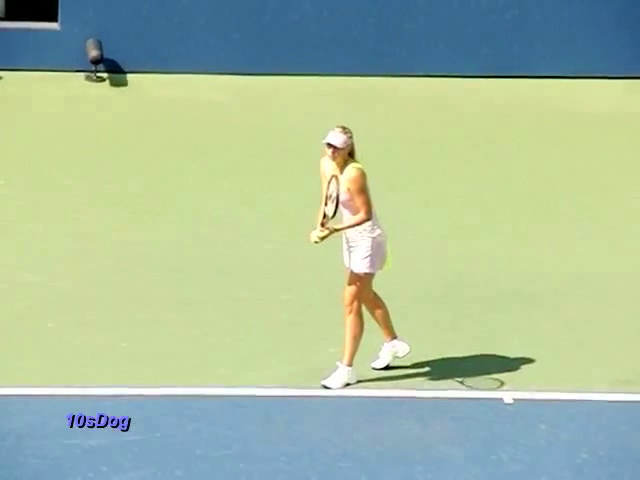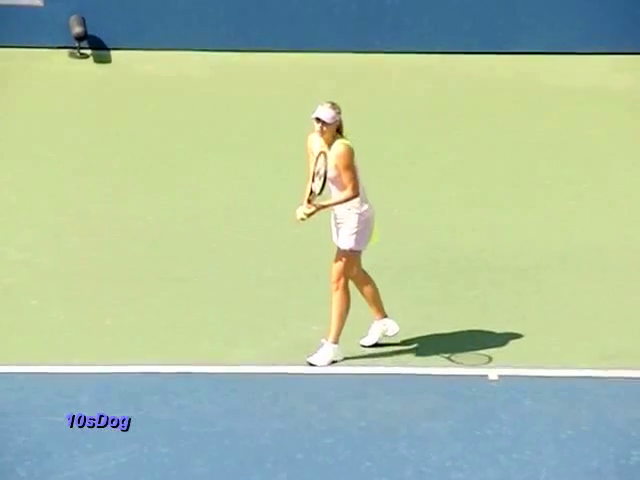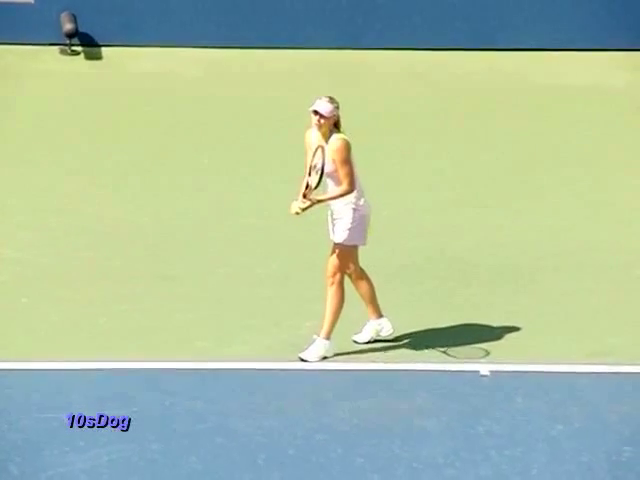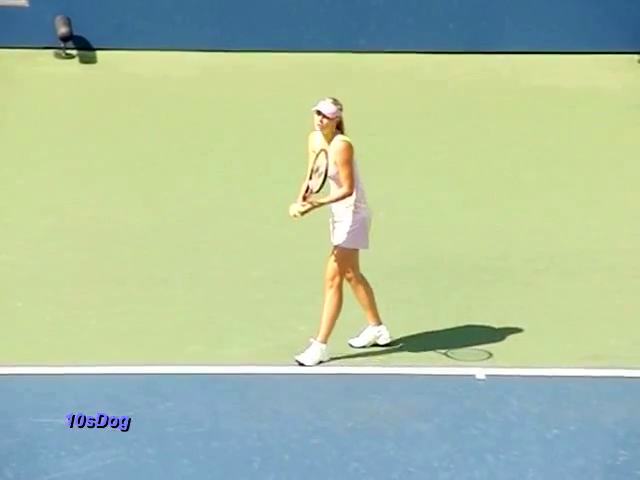
dt=1s
person 1, frame 1
left shoulder: (353, 173)
right shoulder: (325, 164)
left elbow: (365, 214)
left wrist: (333, 229)
right wrist: (319, 226)
left hip: (367, 240)
right hip: (350, 238)
left knee: (351, 303)
right knee: (366, 295)
left ankle: (346, 369)
right ankle: (392, 343)
person 1, frame 2
left shoulder: (341, 150)
right shoulder: (313, 140)
left elbow: (353, 191)
right elbow: (314, 178)
left wrist: (320, 206)
right wrist: (305, 203)
left hip: (355, 215)
right hip: (339, 214)
left knee: (338, 279)
right knee: (355, 272)
left ankle: (332, 346)
right ankle: (383, 322)
person 1, frame 3
left shoulder: (338, 144)
right shoulder: (310, 136)
left elbow: (348, 186)
left wrist: (316, 201)
right wrist: (301, 197)
left hip: (352, 210)
right hip: (336, 210)
left knee: (333, 274)
right knee: (352, 269)
left ankle: (324, 341)
right ankle: (378, 322)
person 1, frame 4
left shoulder: (341, 145)
right shoulder: (314, 139)
left elbow: (348, 189)
right elbow: (311, 176)
left wrist: (316, 204)
right wrist: (300, 200)
left hip: (352, 214)
right hip: (338, 213)
left knee: (332, 278)
right knee: (351, 274)
left ankle: (320, 346)
right ankle: (377, 328)
